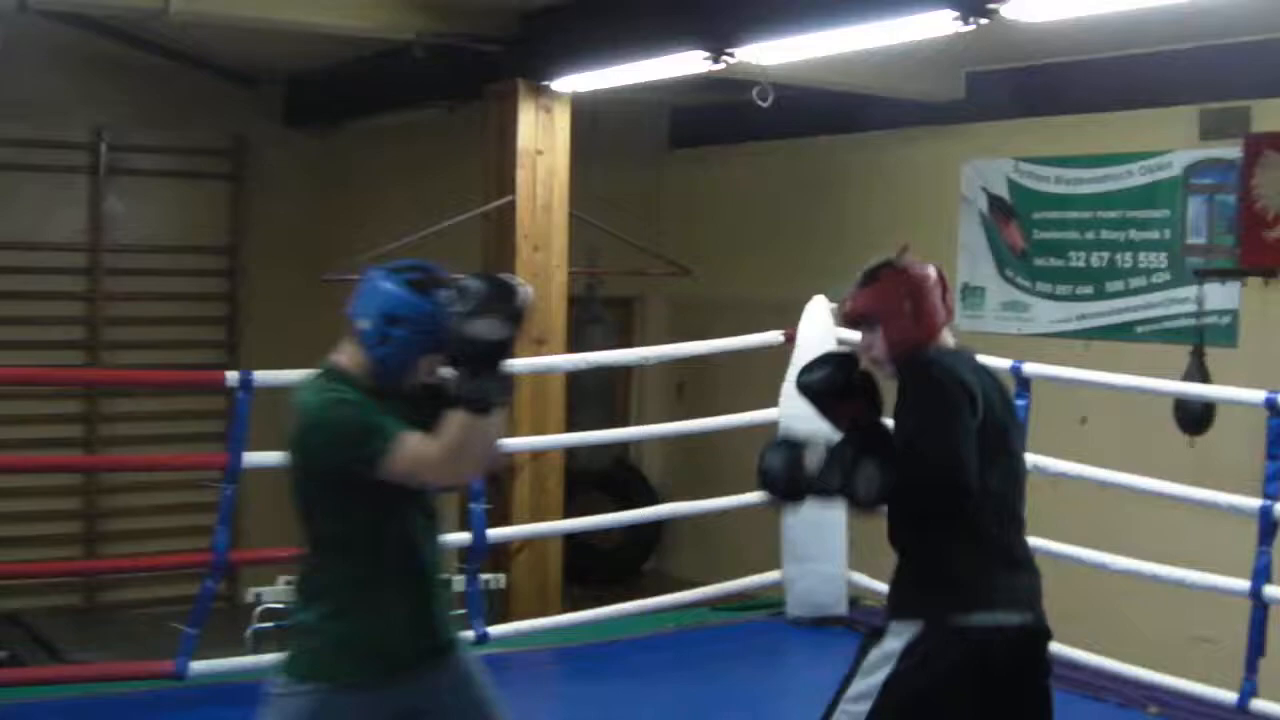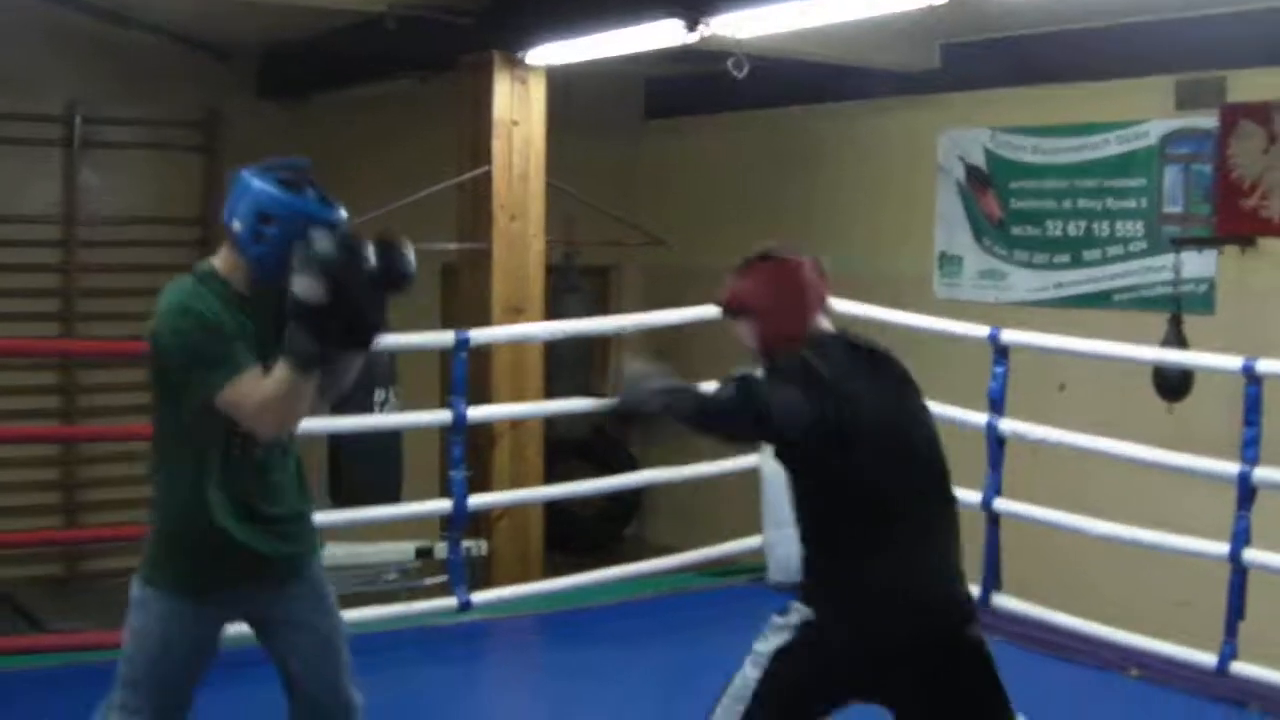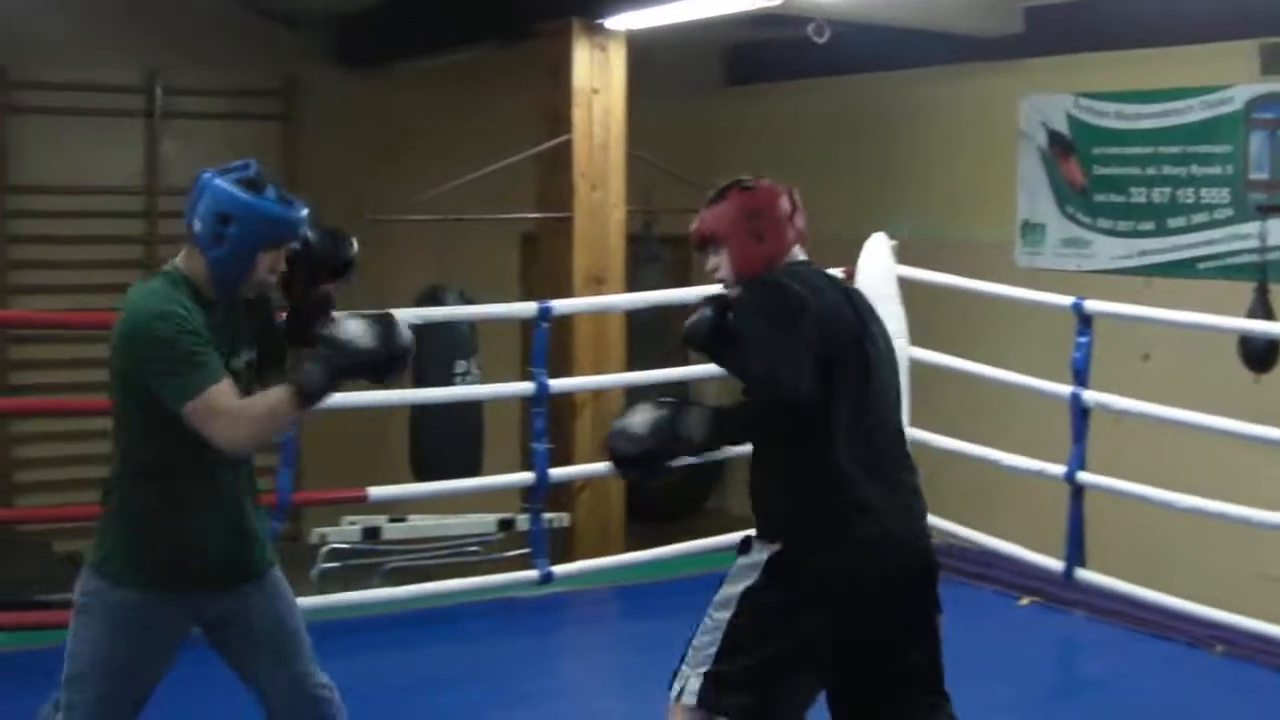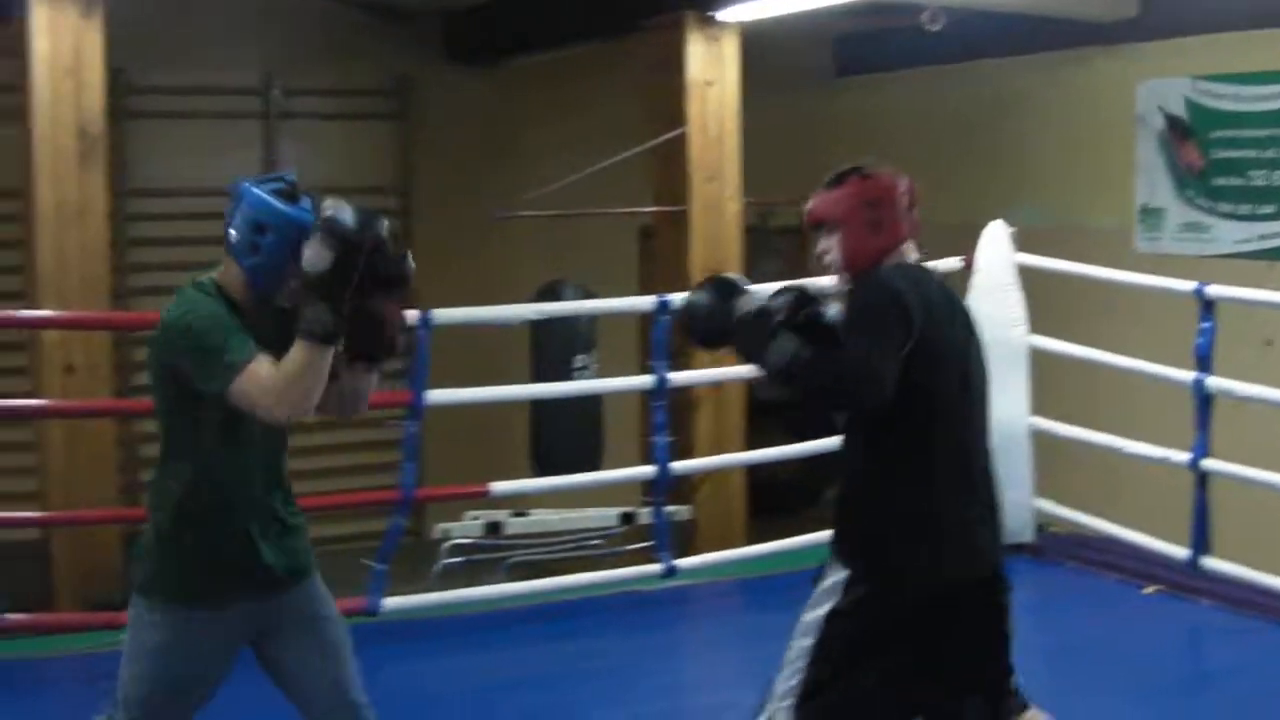
dt=0.3s
person 1, frame 1
left shoulder: (401, 392)
right shoulder: (328, 409)
left elbow: (472, 457)
right elbow: (447, 468)
left wrist: (486, 360)
right wrist: (480, 370)
left hip: (423, 642)
right hip: (341, 659)
person 1, frame 2
left shoulder: (273, 295)
right shoulder: (190, 311)
left elbow: (330, 383)
right elbow: (270, 418)
left wrist: (353, 323)
right wrist: (312, 322)
left hip: (282, 550)
right hip: (194, 561)
person 1, frame 3
left shoulder: (240, 301)
right shoulder: (158, 316)
left elbow: (273, 390)
right elbow: (235, 430)
left wrist: (325, 332)
right wrist: (328, 367)
left hip: (236, 555)
right hip: (141, 569)
person 1, frame 4
left shoulder: (279, 311)
right shoulder: (193, 319)
left elbow: (348, 403)
right elbow: (283, 402)
left wrist: (367, 309)
right wrist: (327, 298)
left hip: (277, 559)
right hip: (187, 573)
person 2, frame 1
left shoulder: (936, 383)
right shoulder: (981, 382)
left elbow: (946, 487)
left wrist: (832, 472)
right wrist: (861, 425)
left hip: (949, 617)
right hip: (1013, 614)
person 2, frame 2
left shoulder: (802, 371)
right shoulder: (878, 366)
left elbow: (771, 417)
left wrist: (658, 395)
left hip: (849, 606)
right hip: (933, 594)
person 2, frame 3
left shoulder: (778, 294)
right shoulder: (849, 302)
left elbow: (784, 400)
left wrist: (681, 429)
right wrist: (739, 352)
left hip: (811, 542)
right hip: (896, 539)
person 2, frame 4
left shoulder: (882, 294)
right shoulder: (941, 301)
left elbow: (861, 390)
left wrist: (766, 337)
right wrist: (832, 330)
left hip: (891, 556)
right hip: (969, 552)
